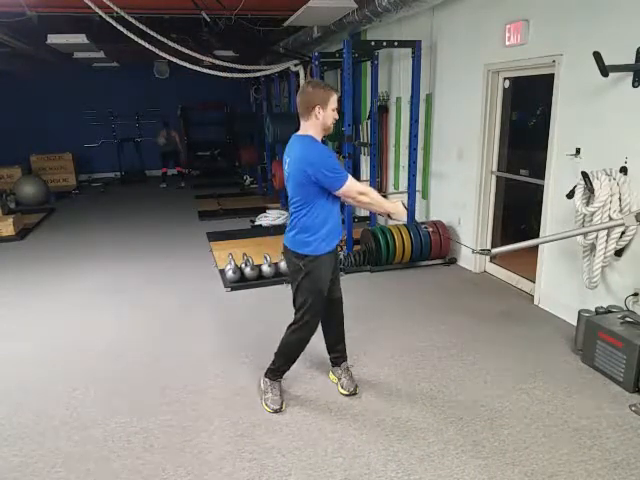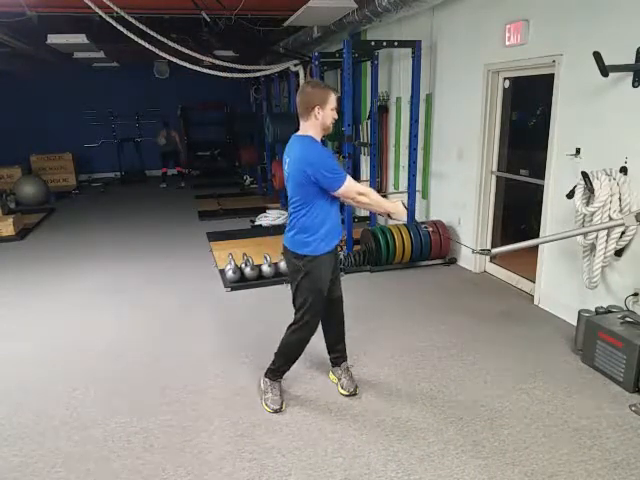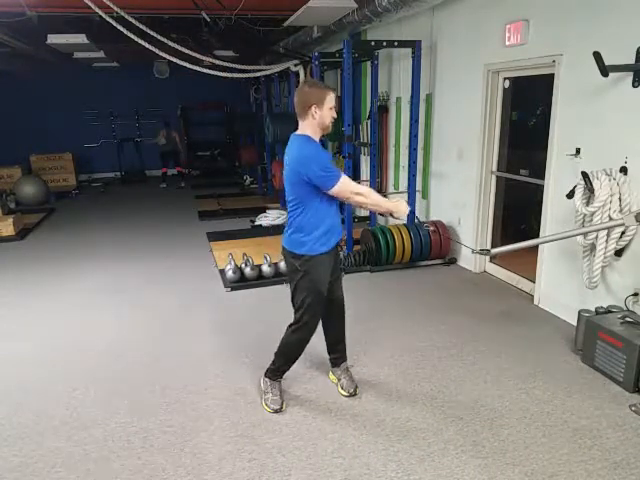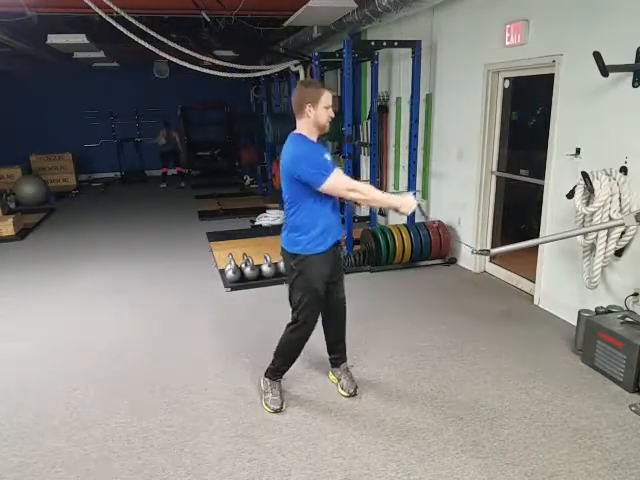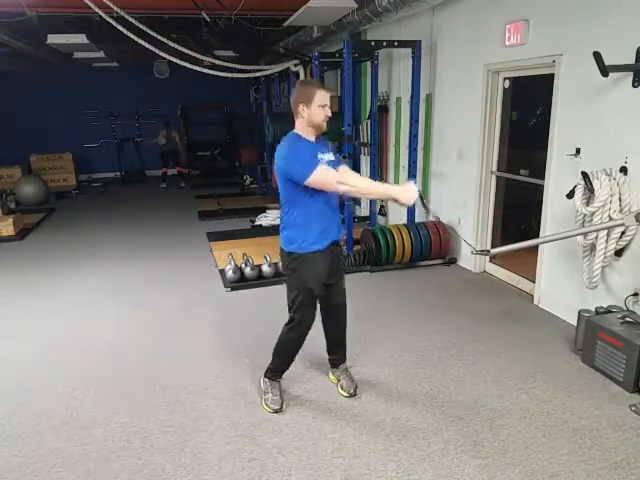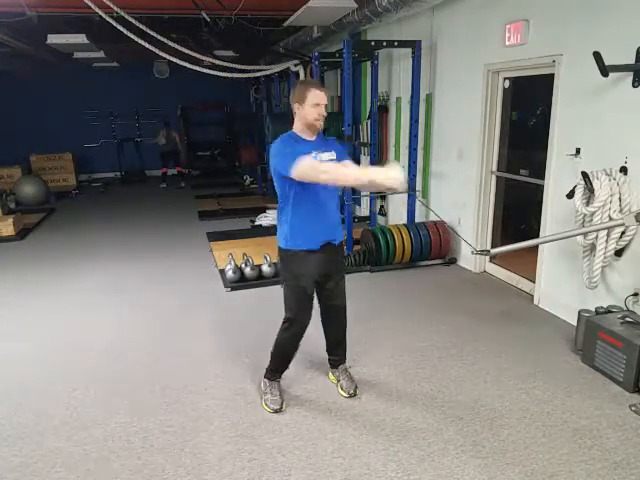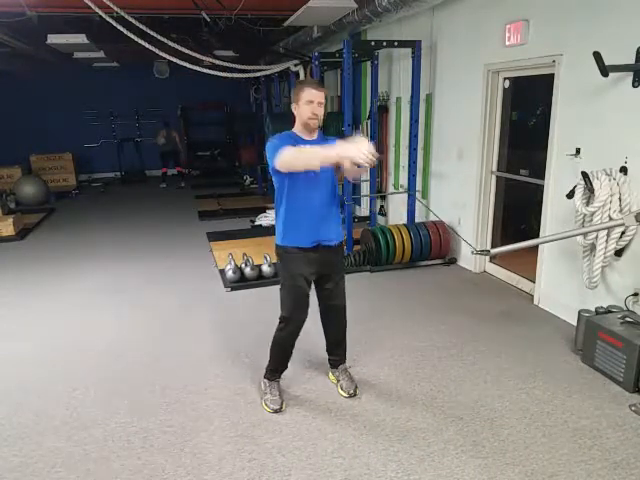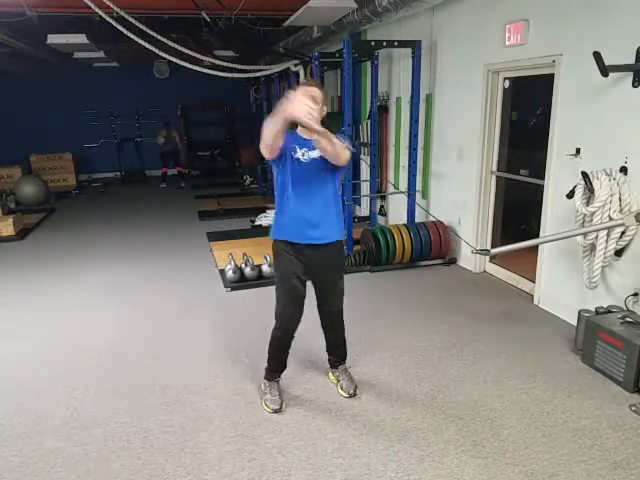
dt=0.1s
person 1, frame 1
left shoulder: (298, 145)
right shoulder: (316, 154)
left elbow: (341, 192)
right elbow: (358, 192)
left wrist: (380, 207)
right wrist: (392, 209)
left hip: (321, 248)
right hip: (309, 253)
left knee: (333, 308)
right knee: (307, 319)
left ankle: (339, 365)
right ankle: (272, 377)
person 1, frame 2
left shoulder: (301, 146)
right shoulder: (314, 154)
left elbow: (344, 190)
right elbow: (356, 194)
left wrist: (382, 205)
right wrist: (391, 208)
left hip: (324, 247)
right hip: (309, 253)
left knee: (333, 308)
right knee: (307, 319)
left ankle: (339, 365)
right ankle: (272, 378)
person 1, frame 3
left shoulder: (303, 145)
right shoulder: (309, 154)
left elbow: (343, 190)
right elbow: (352, 193)
left wrist: (383, 205)
right wrist: (393, 207)
left hip: (324, 247)
right hip: (307, 253)
left knee: (334, 308)
right knee: (306, 320)
left ankle: (338, 365)
right ankle: (272, 378)
person 1, frame 4
left shoulder: (318, 147)
right shoulder: (298, 152)
left elbow: (346, 184)
right elbow: (346, 190)
left wrist: (392, 198)
right wrist: (396, 201)
left hip: (330, 245)
right hip: (305, 253)
left knee: (335, 309)
right knee: (304, 319)
left ankle: (338, 365)
right ankle: (271, 378)
person 1, frame 5
left shoulder: (323, 146)
right shoulder: (290, 151)
left elbow: (352, 177)
right elbow: (339, 184)
left wrist: (392, 190)
right wrist: (394, 192)
left hip: (330, 245)
right hip: (302, 252)
left knee: (336, 310)
right knee: (301, 319)
left ankle: (338, 366)
right ankle: (271, 378)
person 1, frame 6
left shoulder: (333, 146)
right shoulder: (283, 148)
left elbow: (355, 175)
right elbow: (321, 174)
left wrist: (381, 177)
right wrist: (381, 176)
left hip: (332, 245)
right hip: (298, 250)
left knee: (336, 310)
right knee: (296, 319)
left ankle: (338, 366)
right ankle: (271, 378)
person 1, frame 7
left shoulder: (331, 144)
right shoulder: (280, 144)
left elbow: (351, 171)
right elbow: (294, 161)
left wrist: (355, 159)
right wrist: (341, 151)
left hip: (331, 244)
right hip: (295, 248)
left knee: (335, 311)
right knee: (292, 318)
left ankle: (338, 366)
right ankle: (271, 378)
person 1, frame 8
left shoulder: (338, 146)
right shoulder: (285, 143)
left elbow: (337, 154)
right elbow: (268, 144)
left wrist: (313, 126)
right wrist: (286, 116)
left hip: (329, 243)
right hip: (290, 245)
left knee: (333, 312)
right knee: (287, 318)
left ankle: (338, 366)
right ankle: (271, 379)
